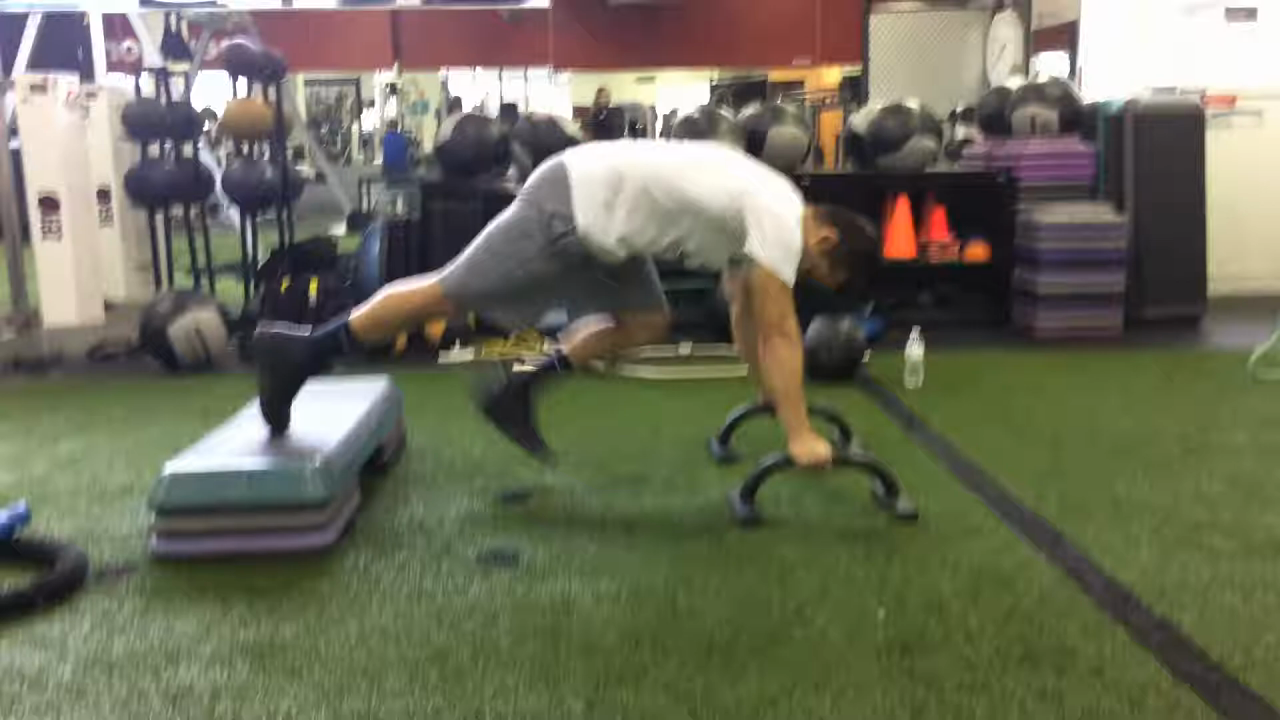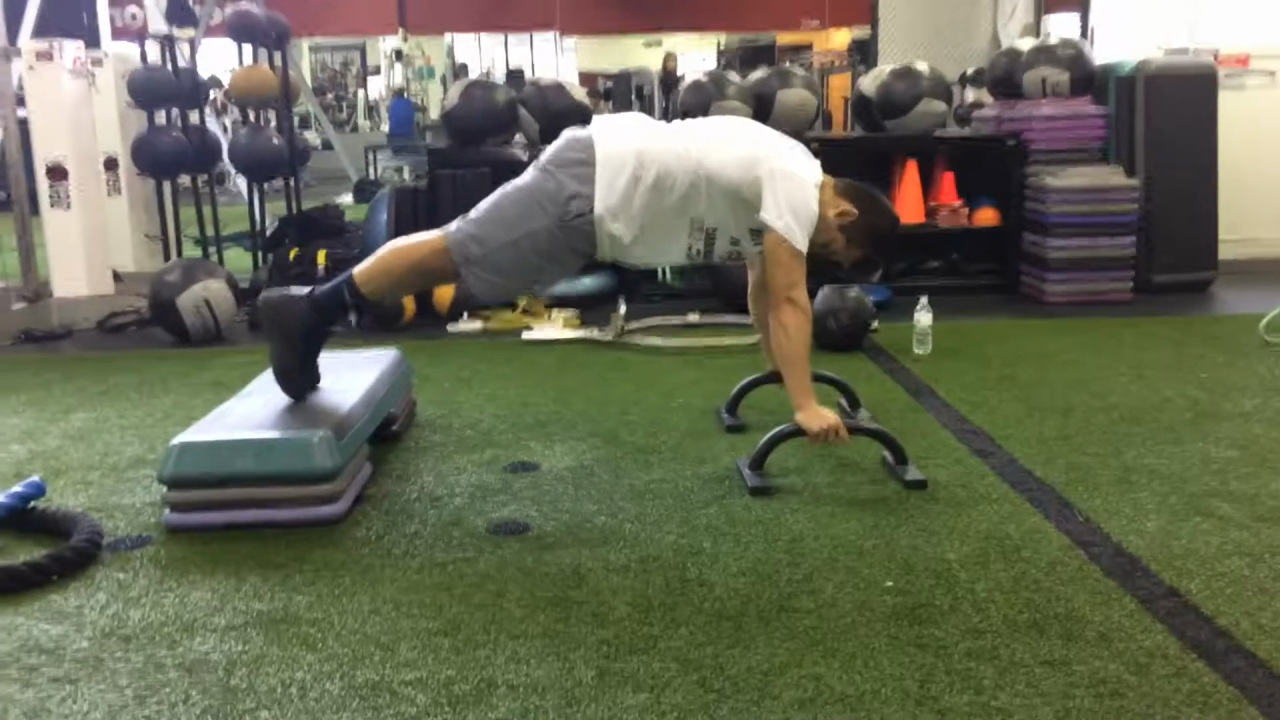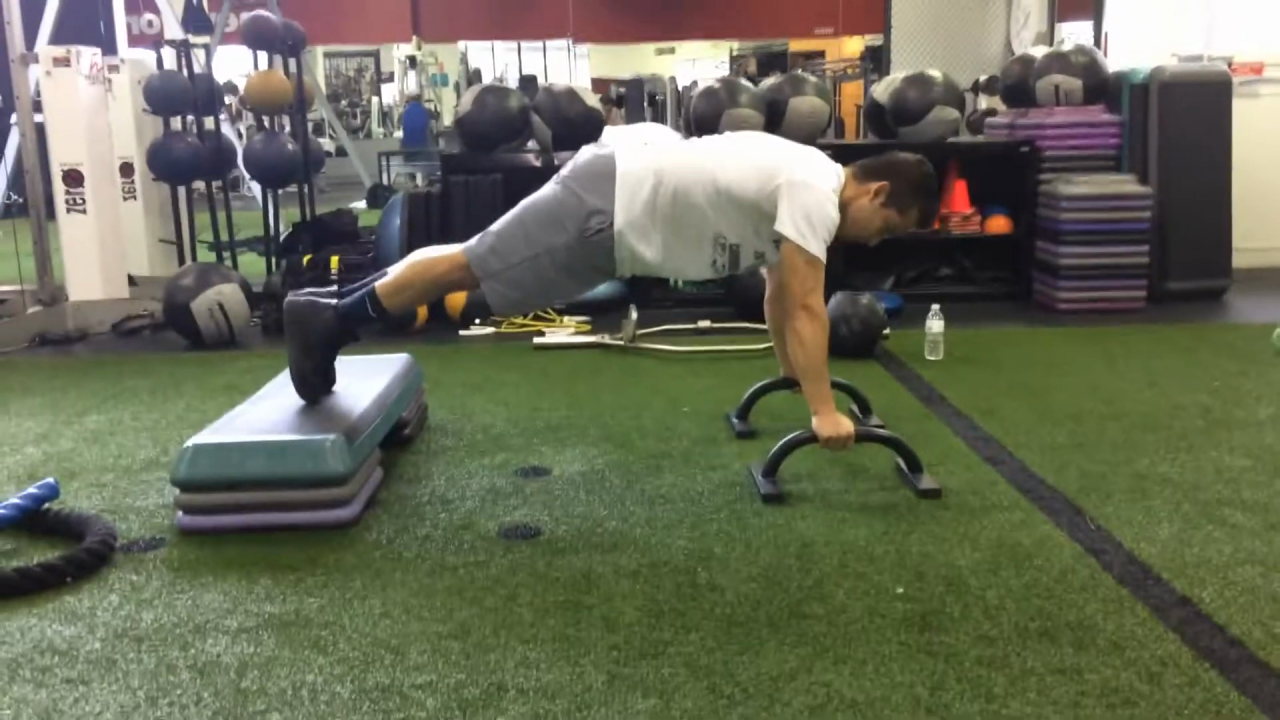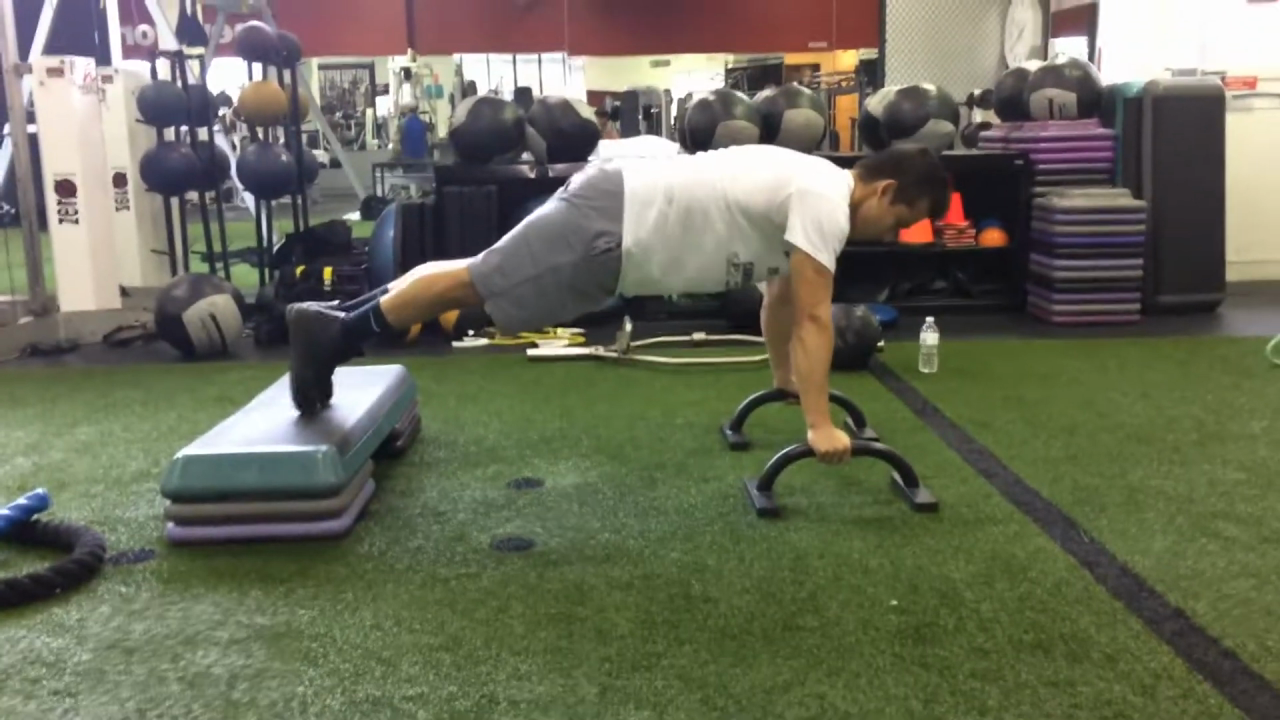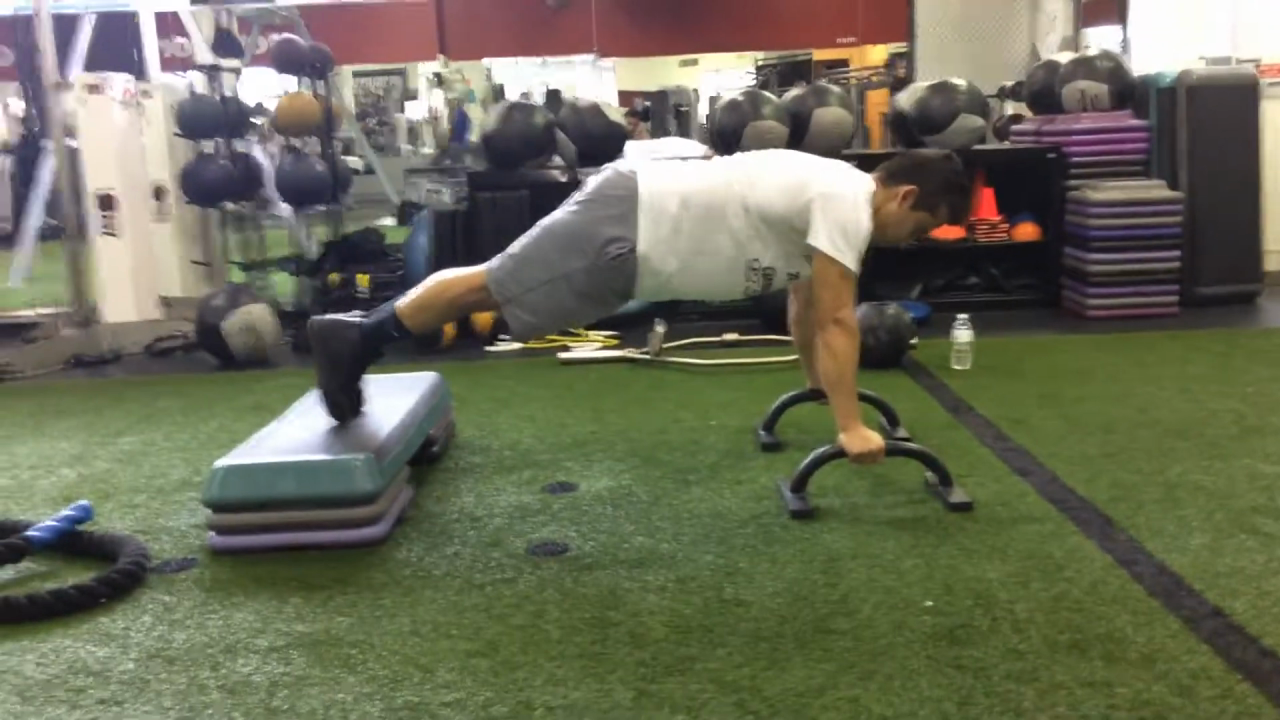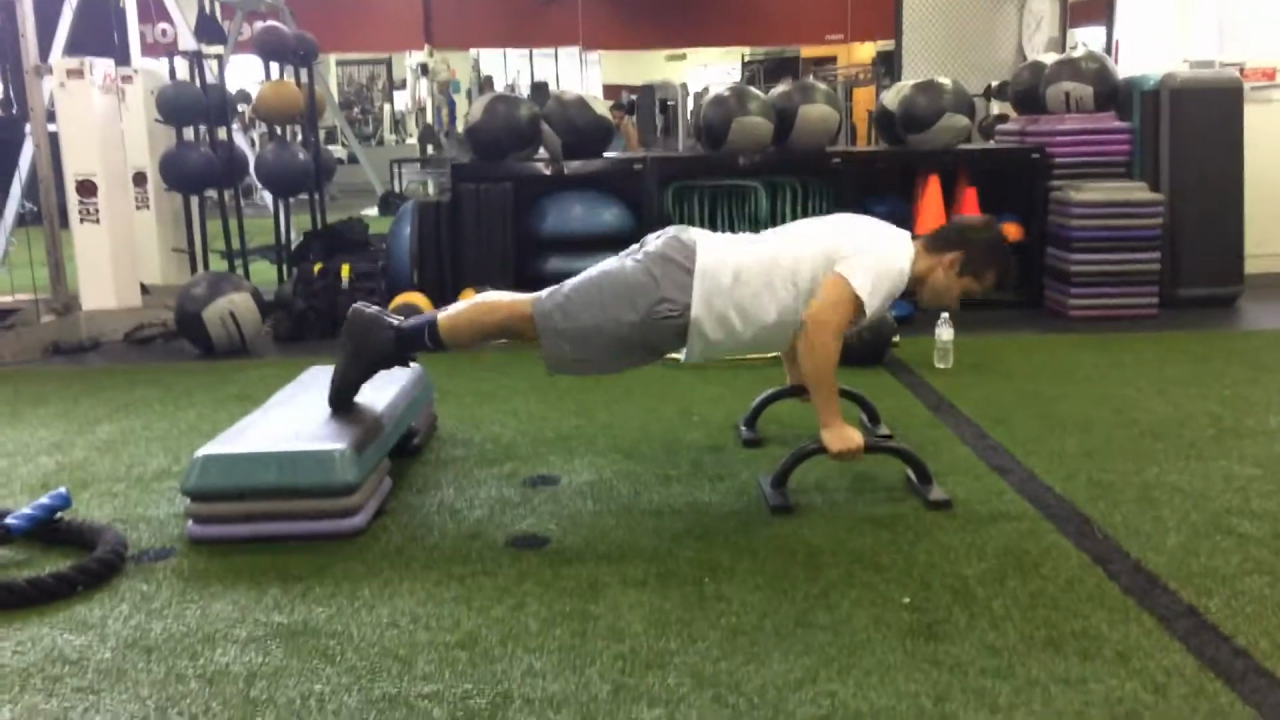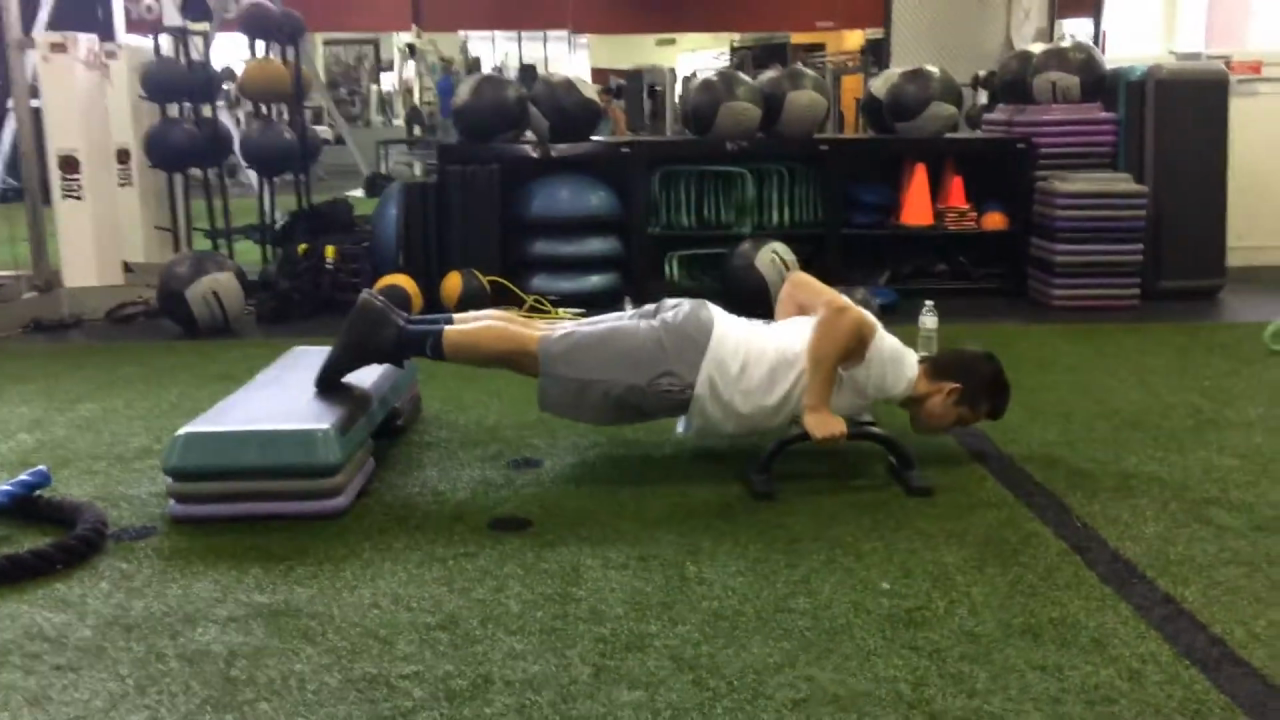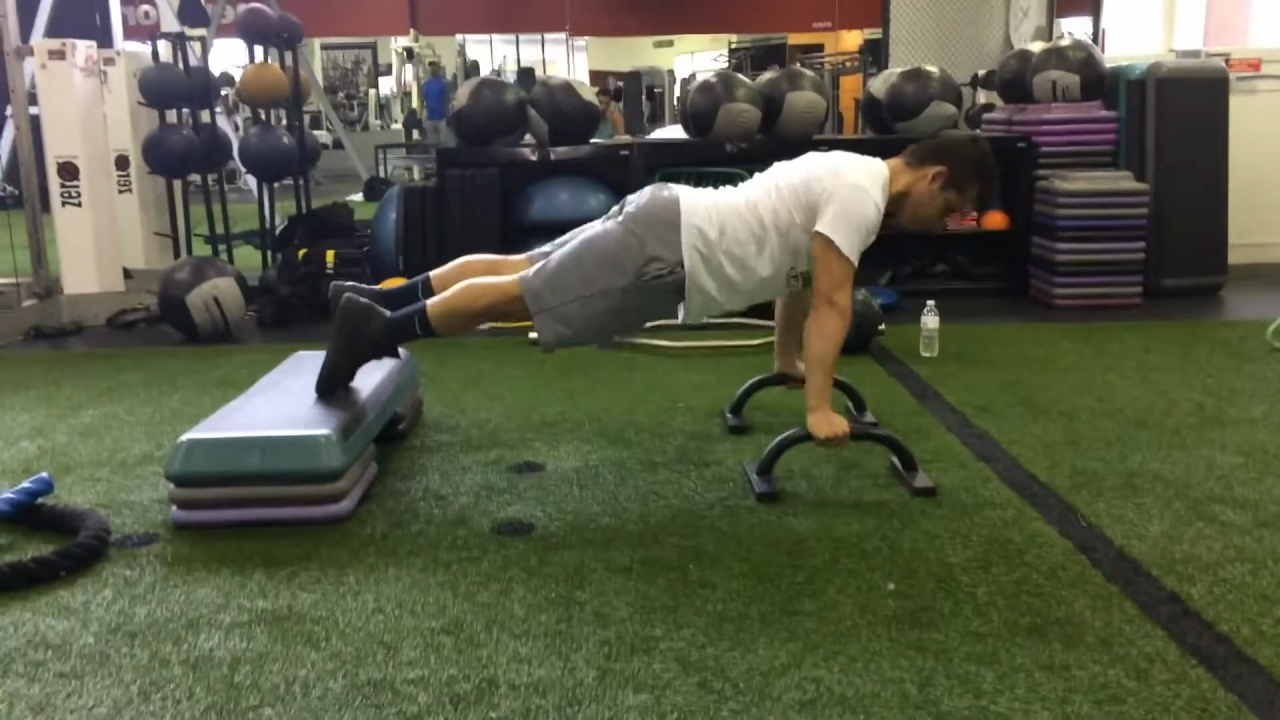
dt=0.7s
person 1, frame 1
left shoulder: (761, 213)
right shoulder: (781, 221)
left elbow: (746, 311)
right elbow: (779, 332)
left wrist: (770, 397)
right wrist: (800, 436)
left hip: (597, 213)
right hip: (576, 207)
left knee: (648, 321)
right knee: (450, 292)
left ankle: (521, 391)
right ankle: (300, 350)
person 1, frame 2
left shoulder: (780, 180)
right shoulder: (797, 191)
left elbow: (762, 285)
right elbow: (788, 300)
left wrist: (780, 366)
right wrist: (805, 405)
left hip: (601, 172)
right hip: (592, 190)
left knee: (456, 250)
right knee: (450, 256)
left ankle: (313, 309)
right ankle: (308, 311)
person 1, frame 3
left shoulder: (806, 183)
right shoulder: (817, 196)
left elbow: (780, 290)
right elbow: (805, 307)
left wrist: (792, 371)
right wrist: (824, 410)
left hip: (617, 194)
right hip: (607, 204)
left knee: (473, 261)
right knee: (470, 267)
left ankle: (338, 303)
right ankle: (329, 320)
person 1, frame 4
left shoulder: (812, 191)
right shoulder: (826, 202)
left elbow: (780, 298)
right elbow: (813, 317)
left wrist: (785, 379)
right wrist: (820, 424)
left hip: (619, 209)
right hip: (611, 226)
left knee: (475, 278)
right knee: (474, 284)
left ankle: (338, 317)
right ankle: (334, 333)
person 1, frame 5
left shoulder: (832, 195)
right shoulder: (850, 206)
left elbow: (806, 304)
right elbow: (837, 320)
left wrist: (815, 383)
right wrist: (850, 425)
left hip: (636, 212)
right hip: (628, 226)
left knee: (495, 282)
right knee: (491, 287)
left ankle: (363, 331)
right ankle: (354, 340)
person 1, frame 6
left shoulder: (874, 239)
right shoulder: (890, 258)
right elbow: (822, 326)
left wrist: (801, 380)
right wrist: (832, 424)
left hip: (683, 264)
right hip: (679, 292)
left knee: (532, 311)
right knee: (531, 317)
left ankle: (393, 327)
right ankle: (390, 337)
person 1, frame 7
left shoulder: (881, 353)
right shoulder: (892, 370)
left elbow: (798, 281)
right elbow: (841, 313)
right wrist: (816, 407)
left hip: (693, 333)
right hip: (687, 364)
left knee: (539, 338)
right knee: (534, 354)
left ankle: (396, 324)
right ankle: (389, 334)
person 1, frame 8
left shoulder: (848, 174)
right shoulder: (862, 192)
left elbow: (794, 267)
right elbow: (829, 304)
left wrist: (787, 360)
right wrist: (819, 409)
left hip: (667, 222)
right hip: (666, 250)
left knee: (517, 271)
right knee: (519, 296)
left ankle: (375, 300)
right ankle: (378, 327)
